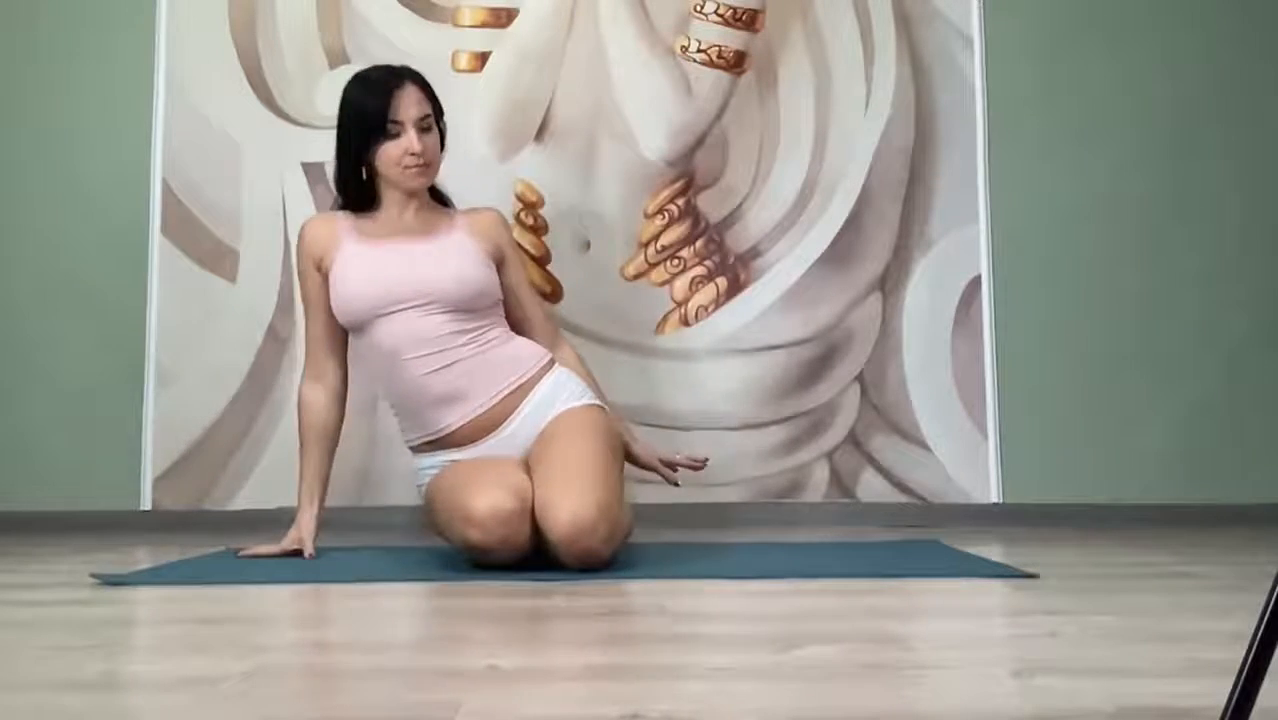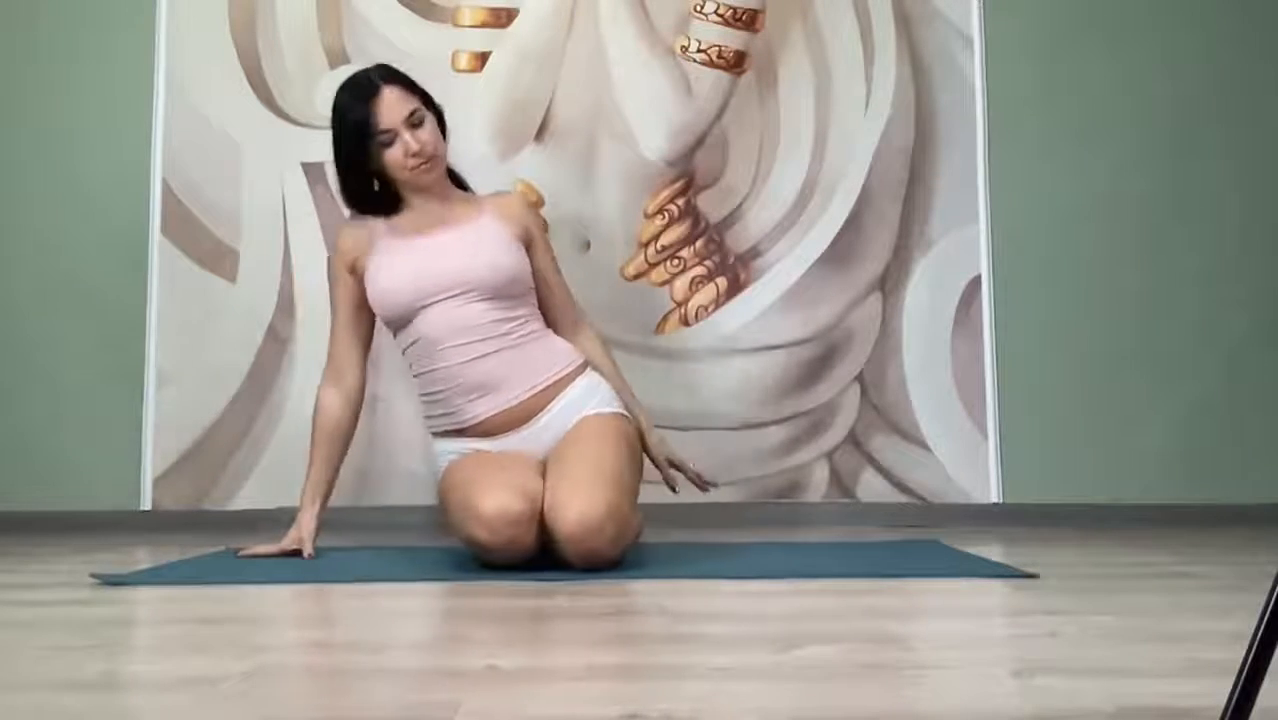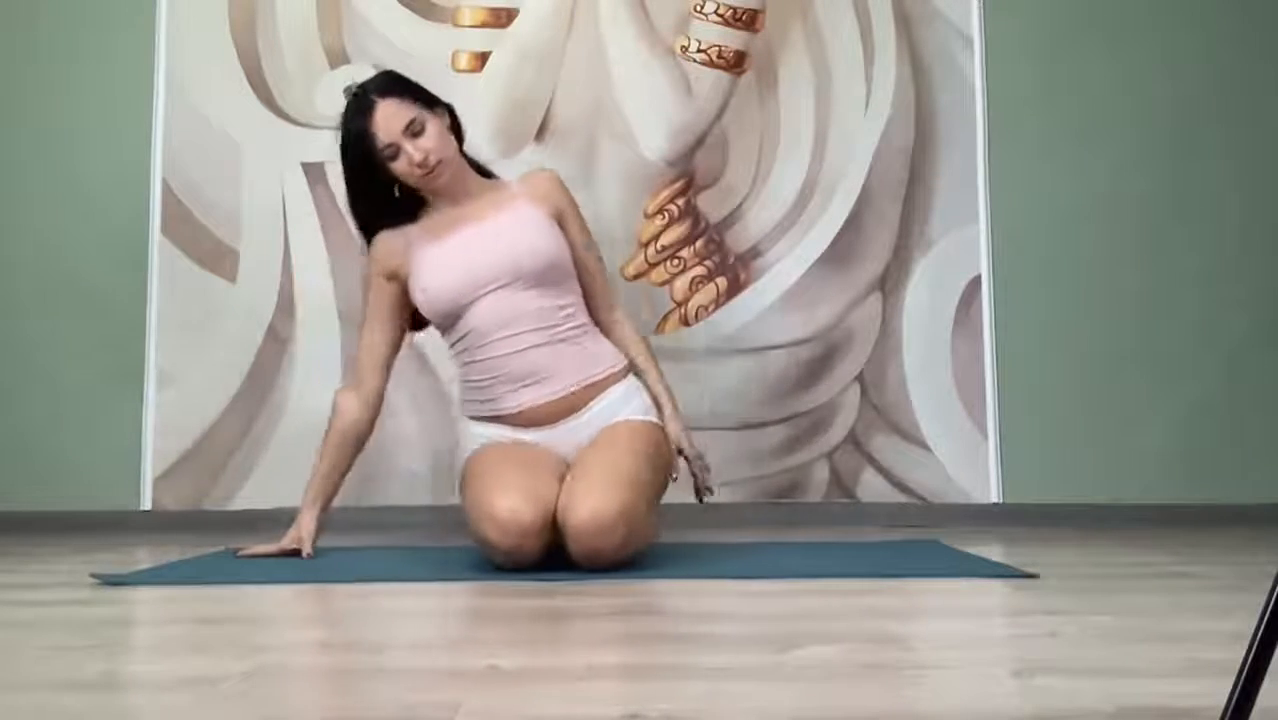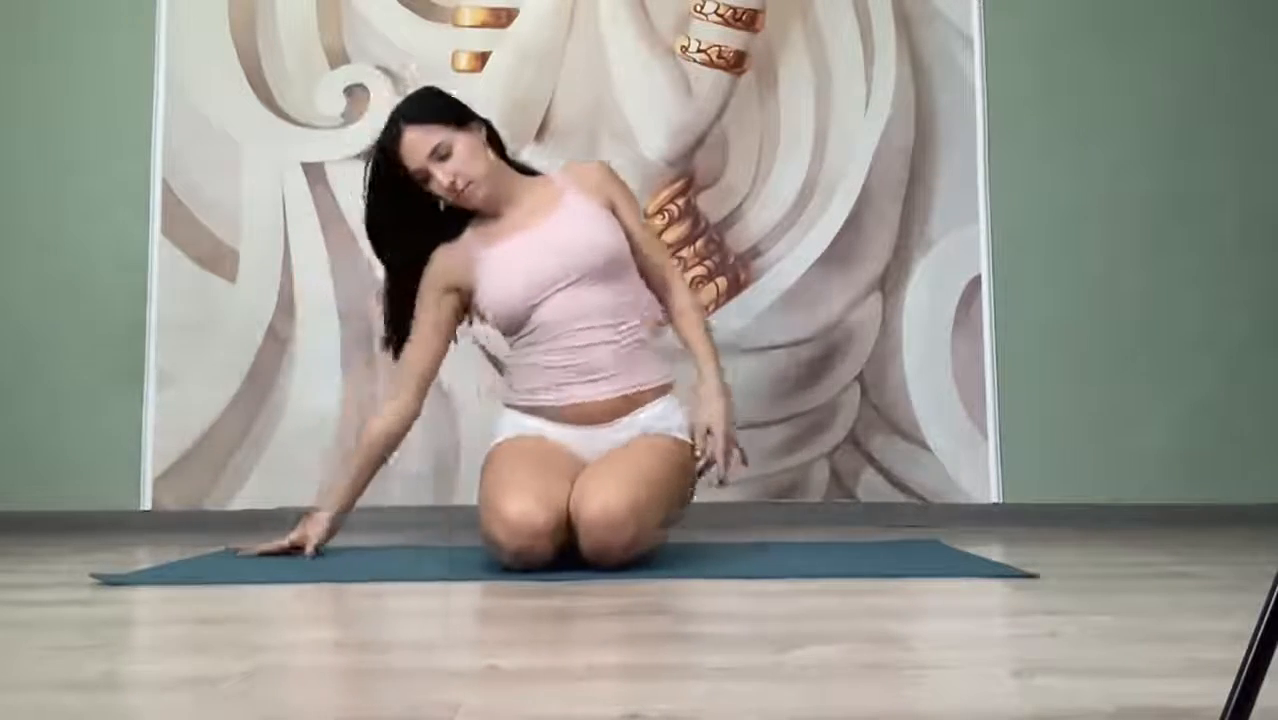
dt=0.3s
person 1, frame 1
left shoulder: (484, 228)
right shoulder: (325, 239)
left elbow: (552, 342)
right elbow: (323, 379)
left wrist: (626, 437)
right wrist: (308, 511)
left hip: (547, 406)
right hip: (451, 458)
left knee: (581, 538)
right knee: (494, 527)
left ankle: (604, 500)
right ankle: (532, 504)
person 1, frame 2
left shoulder: (511, 212)
right shoulder: (357, 243)
left elbow: (575, 327)
right elbow: (342, 382)
left wrist: (646, 428)
right wrist: (309, 510)
left hip: (574, 407)
right hip: (472, 447)
left knee: (589, 535)
right knee: (501, 528)
left ankle: (609, 501)
right ankle: (549, 505)
person 1, frame 3
left shoulder: (540, 192)
right shoulder: (394, 249)
left elbow: (609, 312)
right elbow: (362, 388)
left wrist: (668, 410)
right wrist: (311, 510)
left hip: (608, 409)
right hip: (504, 437)
left knee: (598, 534)
right knee: (513, 532)
left ankle: (629, 505)
right ankle: (554, 500)
person 1, frame 4
left shoulder: (589, 182)
right shoulder: (453, 262)
left elbow: (671, 287)
right elbow: (403, 394)
left wrist: (712, 388)
right wrist: (333, 509)
left hip: (646, 421)
right hip: (536, 431)
left knee: (606, 529)
right knee: (518, 533)
left ankle: (640, 512)
right ankle: (564, 507)
